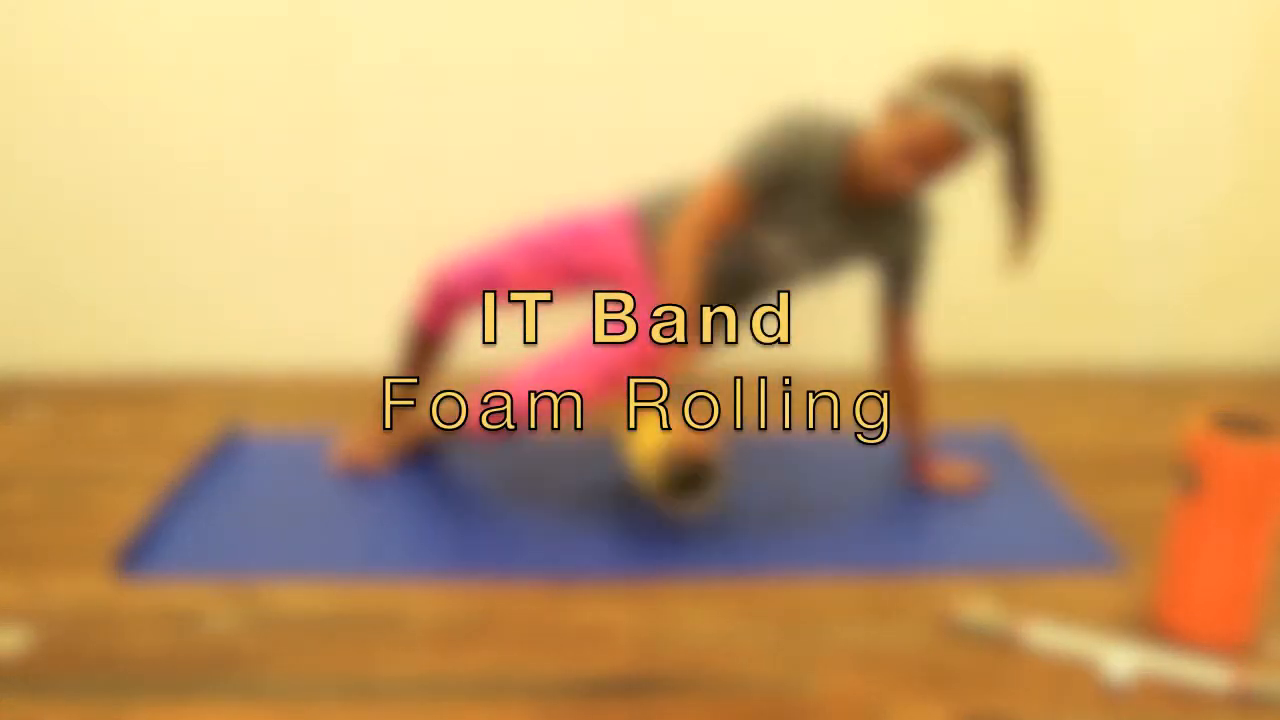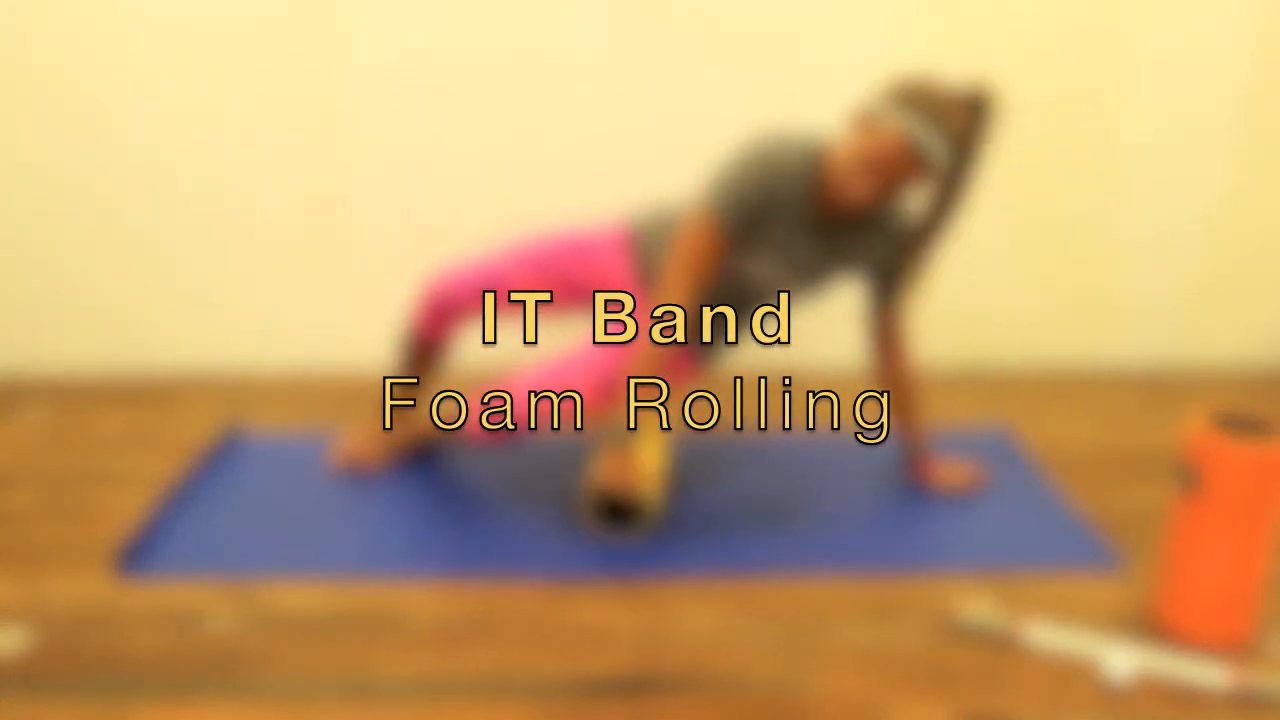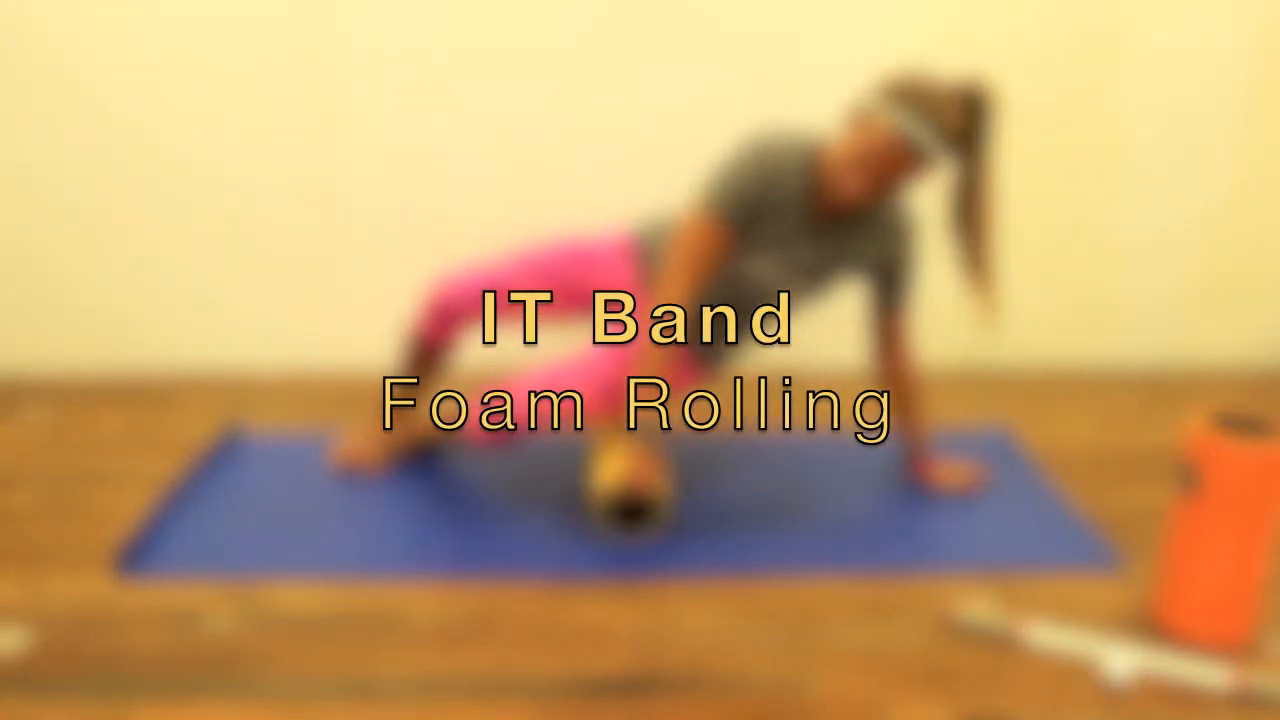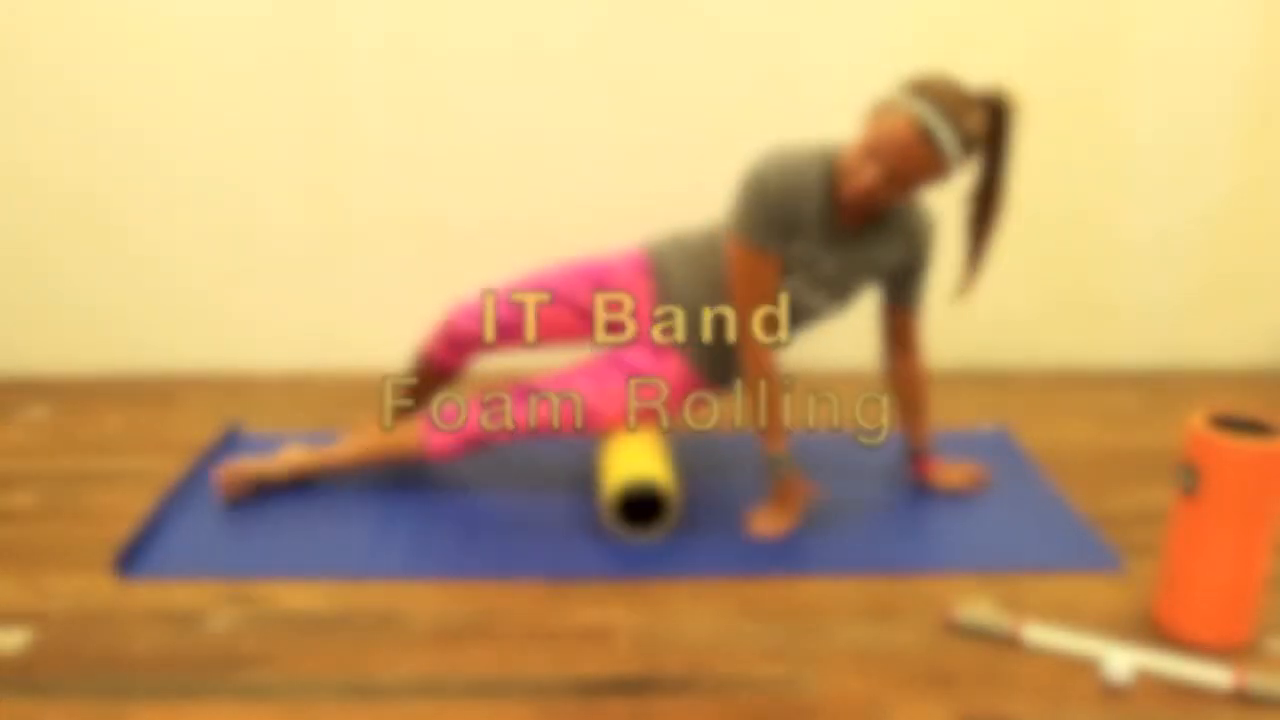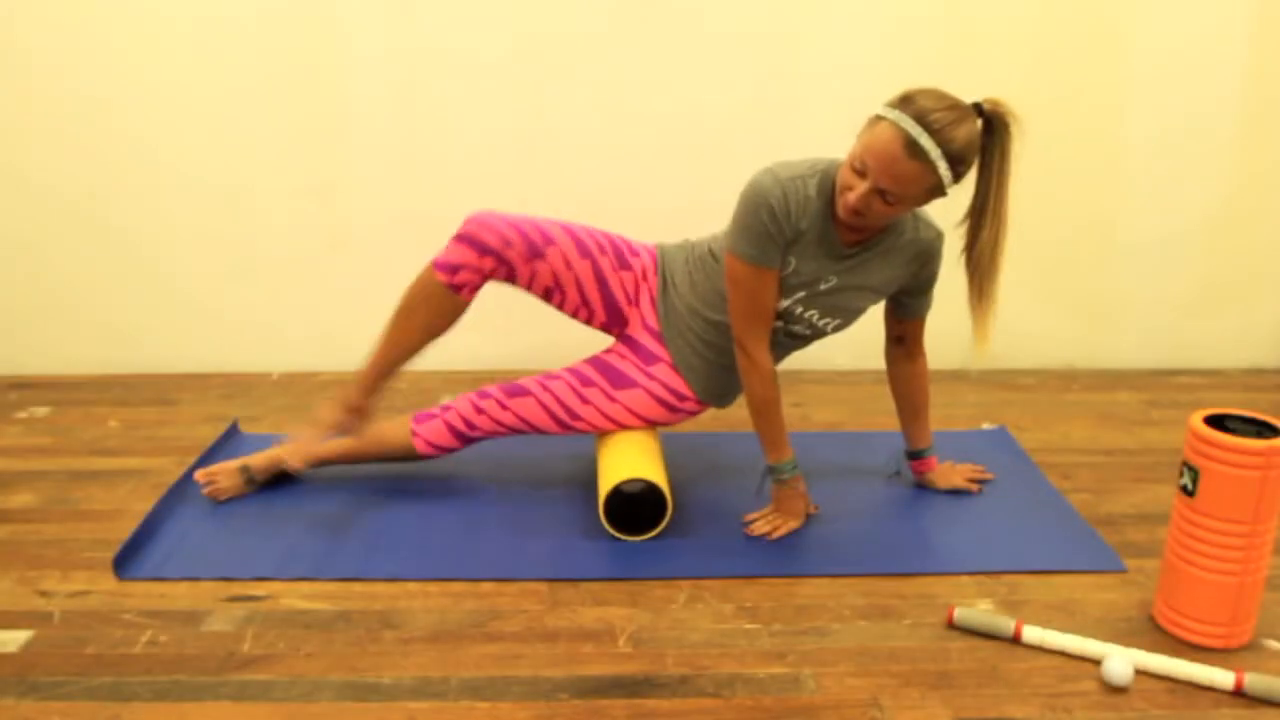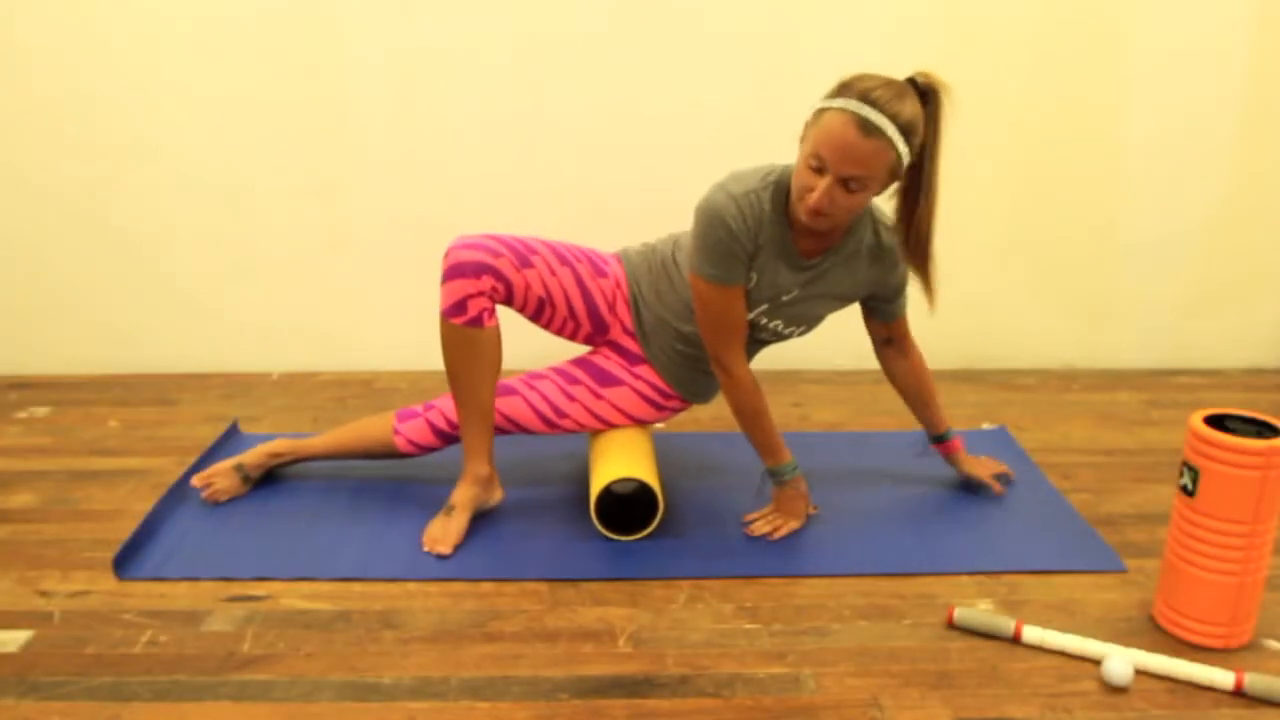
dt=0.5s
person 1, frame 1
left shoulder: (904, 228)
right shoulder: (798, 138)
left elbow: (898, 347)
right elbow: (681, 249)
left wrist: (921, 459)
left hip: (675, 315)
right hip: (629, 240)
left knee: (513, 405)
right knee: (452, 287)
left ankle: (414, 431)
right ankle: (399, 411)
person 1, frame 2
left shoulder: (883, 234)
right shoulder: (770, 165)
left elbow: (889, 349)
right elbow: (670, 298)
left wrist: (920, 458)
right wrist: (624, 434)
left hip: (684, 340)
right hip: (631, 259)
left knee: (508, 412)
right knee: (448, 295)
left ankle: (411, 433)
right ankle: (395, 412)
person 1, frame 3
left shoulder: (885, 236)
right shoulder: (766, 163)
left elbow: (892, 350)
right elbow: (671, 290)
left wrist: (920, 458)
right wrist: (638, 430)
left hip: (684, 344)
right hip: (634, 267)
left knee: (503, 413)
right knee: (452, 301)
left ankle: (415, 435)
right ankle: (397, 419)
person 1, frame 4
left shoulder: (906, 237)
right shoulder: (783, 179)
left elbow: (902, 349)
right elbow: (751, 335)
left wrist: (923, 457)
right wrist: (782, 470)
left hip: (682, 363)
right hip: (647, 284)
left knee: (490, 421)
right knee: (468, 328)
left ankle: (318, 460)
right ankle: (394, 425)
person 1, frame 5
left shoulder: (916, 251)
right shoulder: (779, 194)
left elbow: (906, 354)
right elbow: (755, 349)
left wrist: (923, 459)
right wrist: (786, 473)
left hip: (679, 378)
right hip: (646, 286)
left knee: (474, 416)
right knee: (485, 236)
left ankle: (290, 463)
right ankle: (353, 403)
person 1, frame 6
left shoulder: (877, 252)
right shoulder: (734, 208)
left elbow: (897, 348)
right elbow: (731, 364)
left wrist: (952, 452)
right wrist: (786, 475)
left hip: (658, 376)
right hip: (618, 293)
left knee: (454, 415)
right knee: (471, 261)
right ankle: (479, 474)
